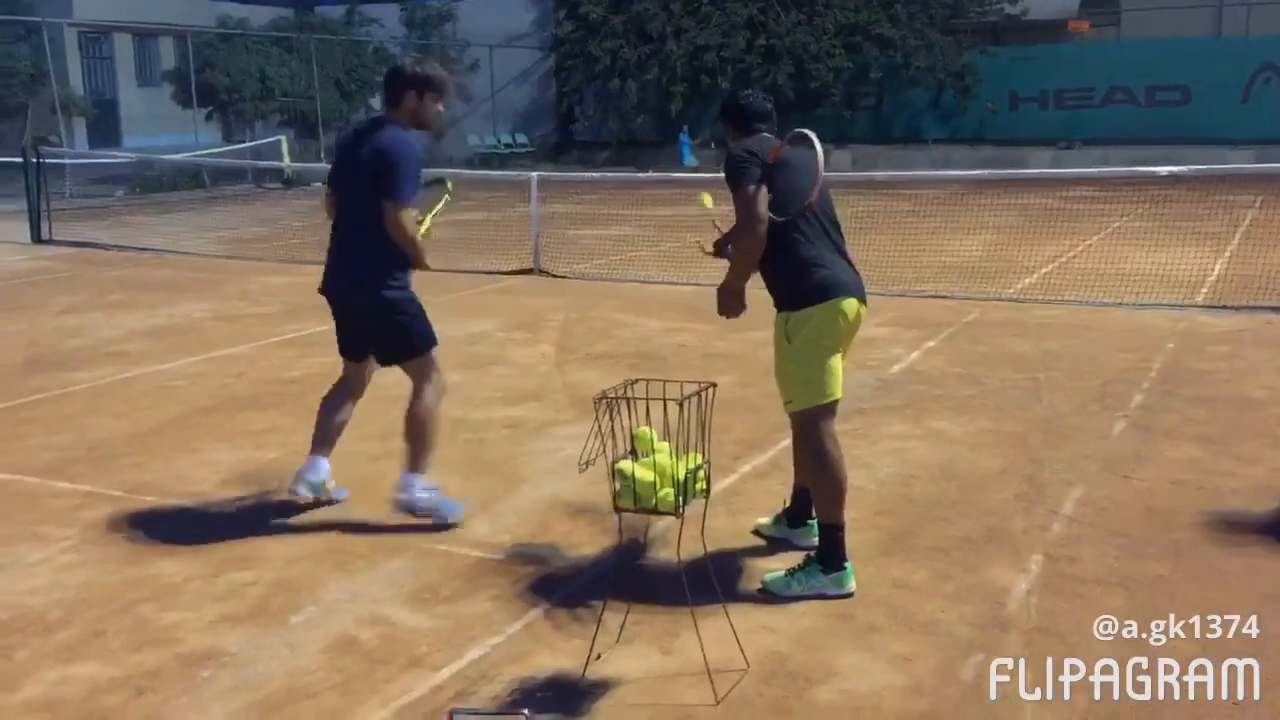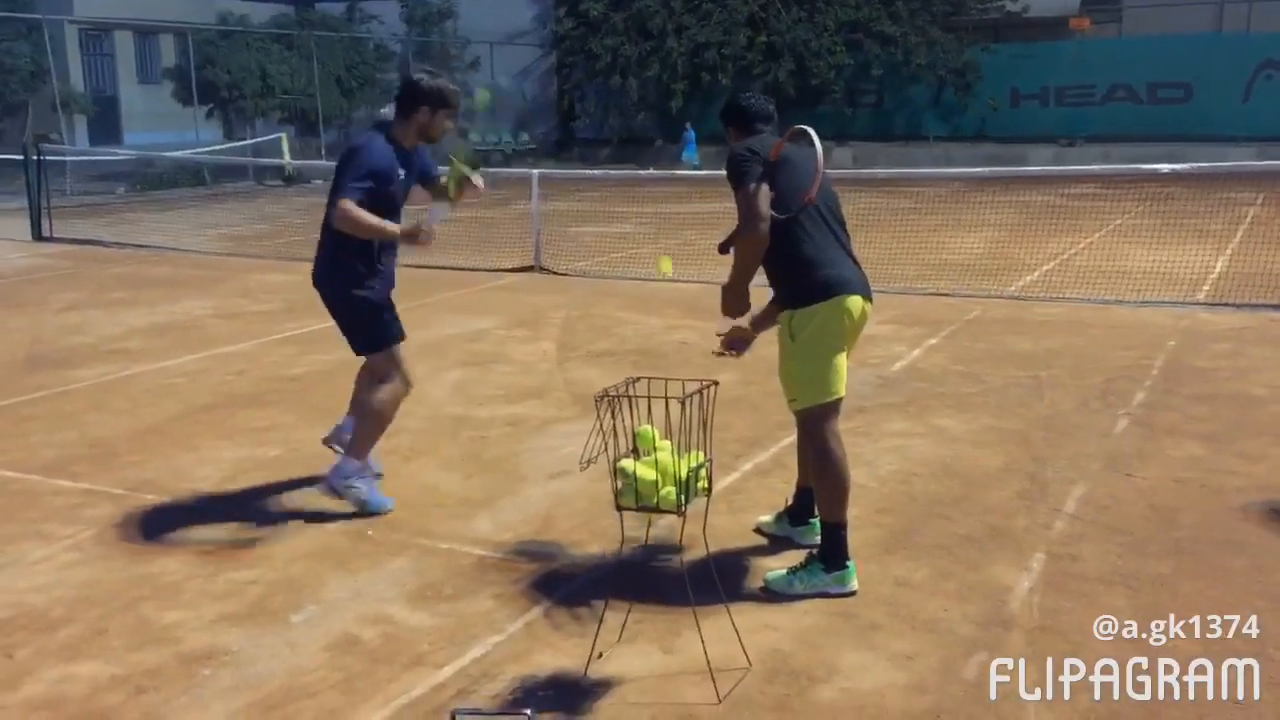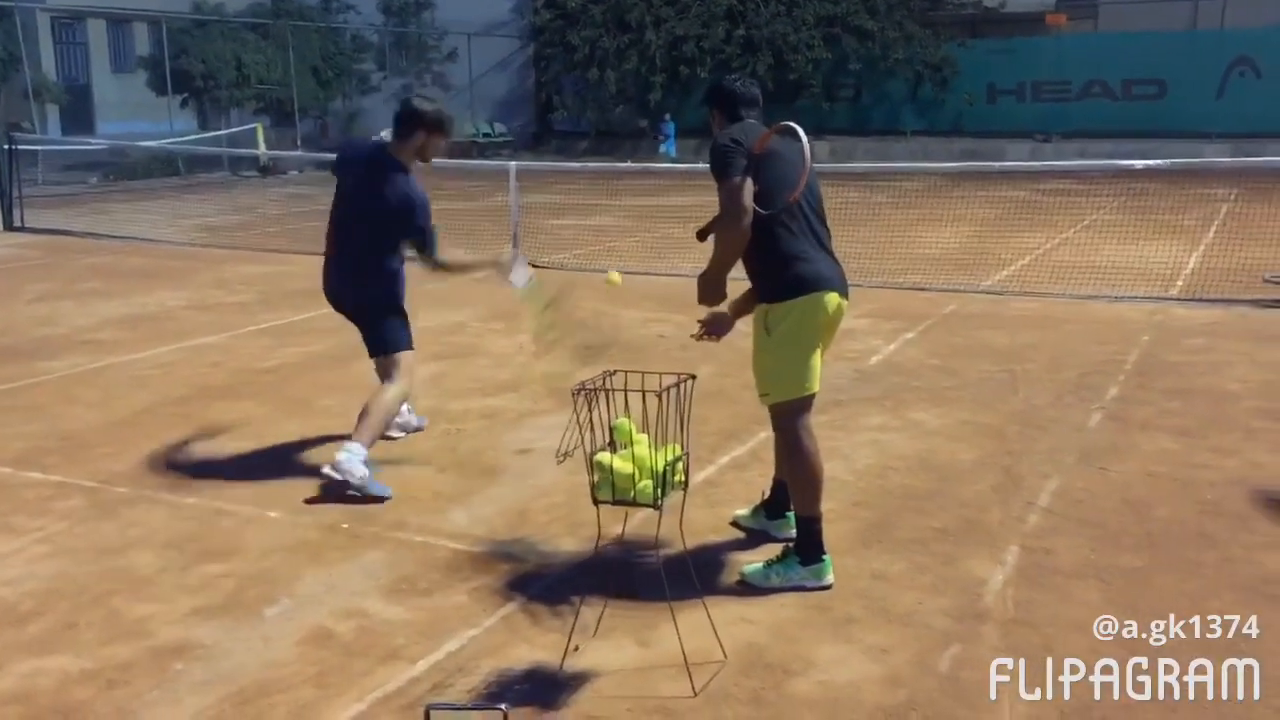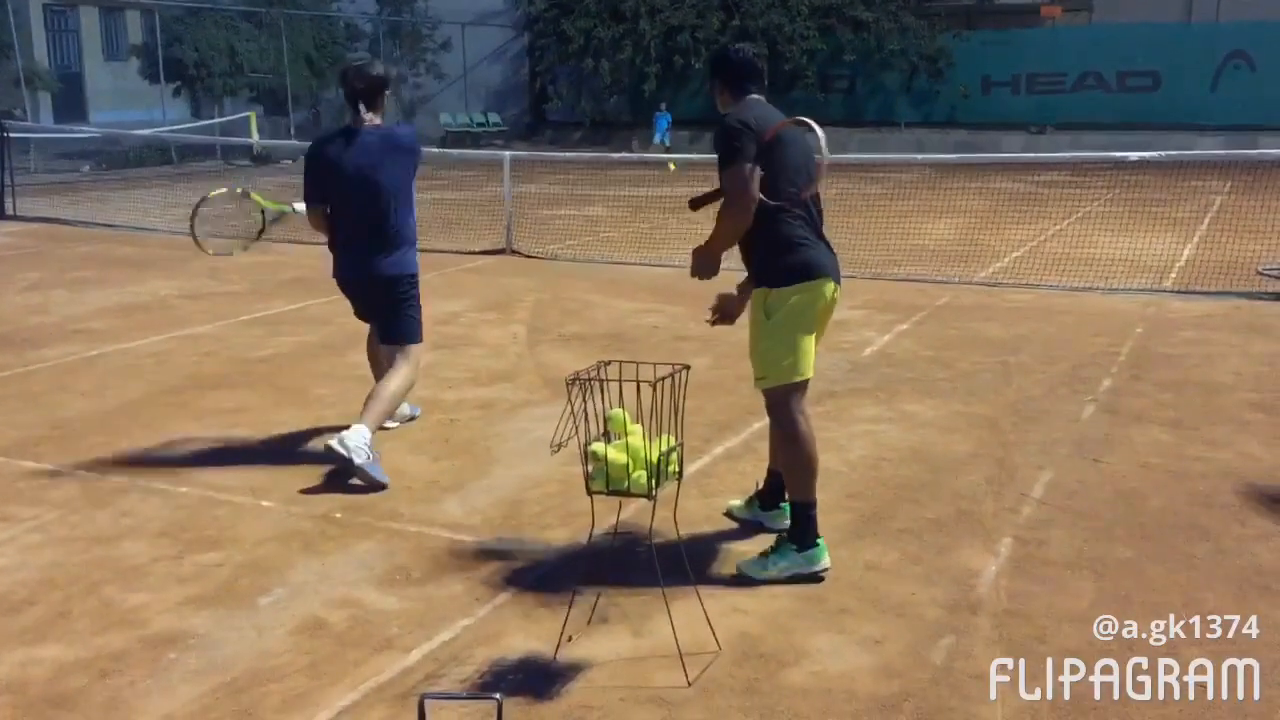
dt=0.5s
person 1, frame 1
left shoulder: (744, 155)
right shoulder: (796, 156)
left elbow: (756, 225)
left wrist: (732, 286)
right wrist: (737, 254)
left hip: (813, 300)
right hip: (843, 292)
left knee: (816, 422)
right knee: (806, 414)
left ankle: (832, 563)
right ankle: (799, 517)
person 1, frame 2
left shoulder: (746, 154)
right shoulder: (801, 156)
left elbow: (757, 225)
left wrist: (735, 287)
right wrist: (754, 326)
left hip: (821, 300)
right hip: (849, 292)
left knee: (820, 420)
right knee: (810, 413)
left ankle: (834, 562)
right ankle: (801, 515)
person 1, frame 3
left shoulder: (730, 143)
right shoulder: (785, 148)
left elbow: (739, 217)
left wrist: (713, 277)
right wrist: (733, 312)
left hip: (797, 296)
right hip: (826, 286)
left knee: (792, 415)
right knee: (786, 408)
left ankle: (810, 557)
right ankle: (778, 509)
person 1, frame 4
left shoulder: (736, 125)
right shoulder: (784, 126)
left elbow: (743, 204)
left wrist: (709, 253)
right wrist: (744, 291)
left hip: (789, 282)
right hip: (815, 273)
left knee: (786, 402)
right knee: (782, 398)
left ankle: (804, 539)
right ankle: (772, 500)
person 2, frame 1
left shoulder: (355, 139)
right shoulder: (403, 146)
left elbow: (333, 205)
right elbow: (397, 221)
right wrist: (418, 255)
left hip: (341, 280)
right hip: (381, 285)
left knee: (355, 377)
right knee: (429, 381)
left ankle: (314, 473)
right ankle: (415, 486)
person 2, frame 2
left shoulder: (407, 152)
right shoulder: (370, 151)
left elbow: (444, 190)
right elbow: (341, 213)
left wrist: (465, 183)
right wrist: (398, 232)
left hip: (367, 276)
right hip: (351, 279)
left knee: (382, 362)
right knee: (394, 377)
left ankle: (350, 429)
right ankle: (350, 472)
person 2, frame 3
left shoulder: (356, 153)
right shoulder: (408, 196)
right elbow: (433, 261)
right wrist: (475, 263)
left hip: (338, 281)
right hip: (370, 289)
left knee: (389, 346)
right knee: (401, 375)
left ankle: (393, 414)
right ankle: (350, 460)
person 2, frame 4
left shoulder: (321, 152)
right shoulder: (406, 140)
left elbow: (318, 220)
left hip: (349, 269)
right hip: (395, 266)
left knee: (379, 329)
right knee: (406, 363)
left ankle: (388, 406)
right ankle: (356, 438)
